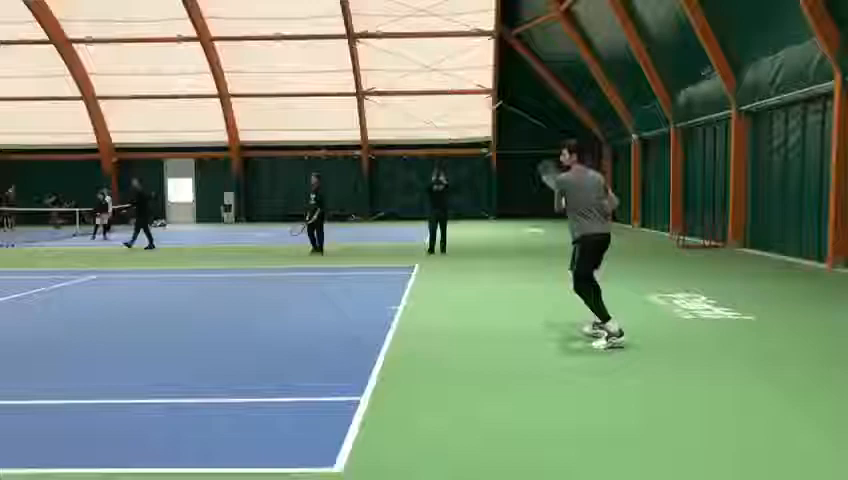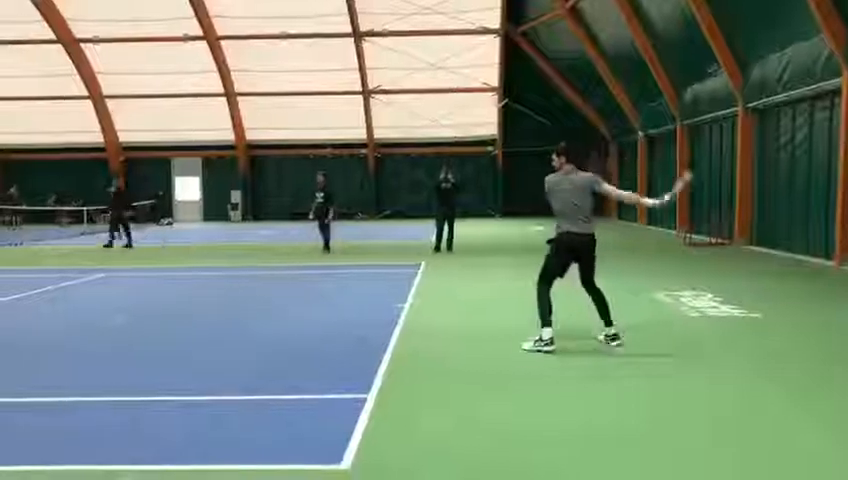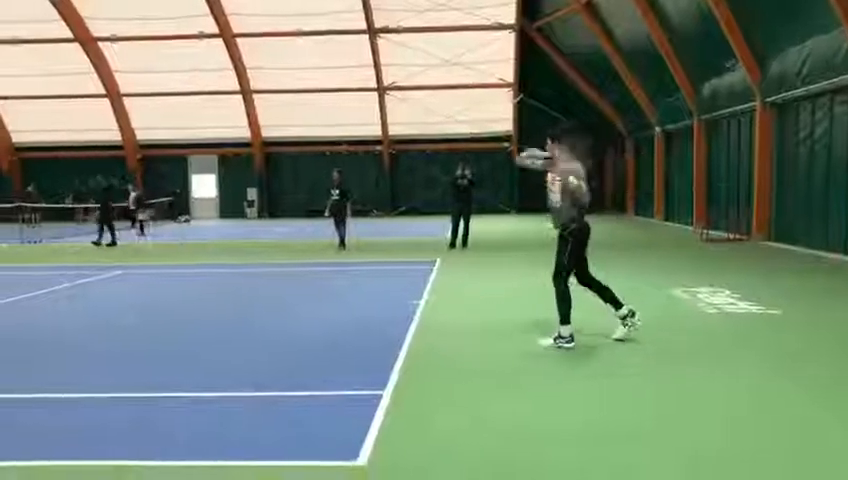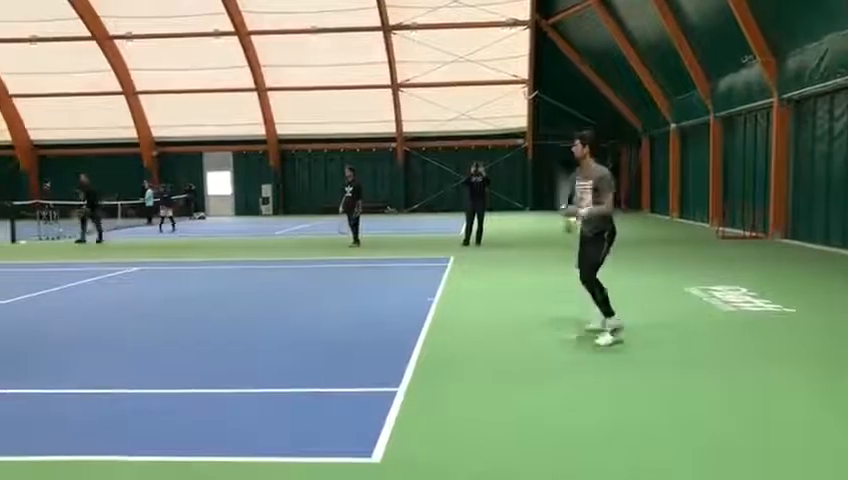
dt=0.5s
person 1, frame 1
left shoulder: (562, 179)
right shoulder: (598, 177)
left elbow: (561, 204)
right elbow: (613, 203)
left hip: (586, 238)
right hip: (604, 236)
left knee: (581, 287)
right knee: (587, 276)
left ankle: (614, 331)
right ankle: (600, 323)
person 1, frame 2
left shoulder: (550, 181)
right shoulder: (589, 179)
right elbow: (618, 195)
right wrist: (648, 202)
left hip: (564, 239)
right hip: (587, 239)
left knee: (543, 284)
right knee: (590, 285)
left ankle: (546, 337)
right ankle: (611, 332)
person 1, frame 3
left shoulder: (575, 168)
right shoulder: (549, 163)
left elbow: (585, 200)
right elbow: (521, 160)
left wrist: (569, 177)
right wrist: (537, 154)
left hip: (574, 230)
right hip: (569, 231)
left knee: (559, 279)
right knee: (584, 278)
left ankle: (565, 335)
right ankle: (626, 314)
person 1, frame 4
left shoulder: (602, 174)
right shoulder: (576, 175)
left elbow: (607, 208)
left wrist: (583, 211)
right wrist: (572, 215)
left hip: (603, 233)
right hip: (586, 232)
left knee: (588, 275)
right knee: (586, 276)
left ankle: (614, 325)
right ankle: (608, 319)
